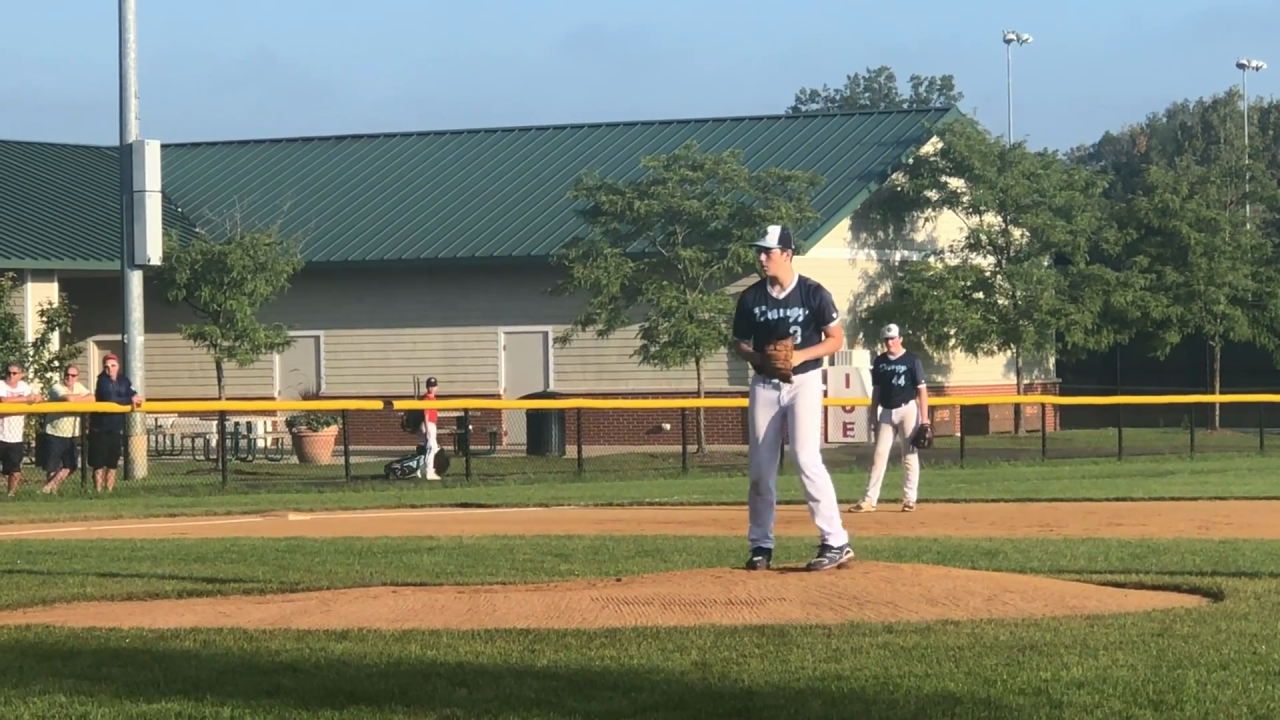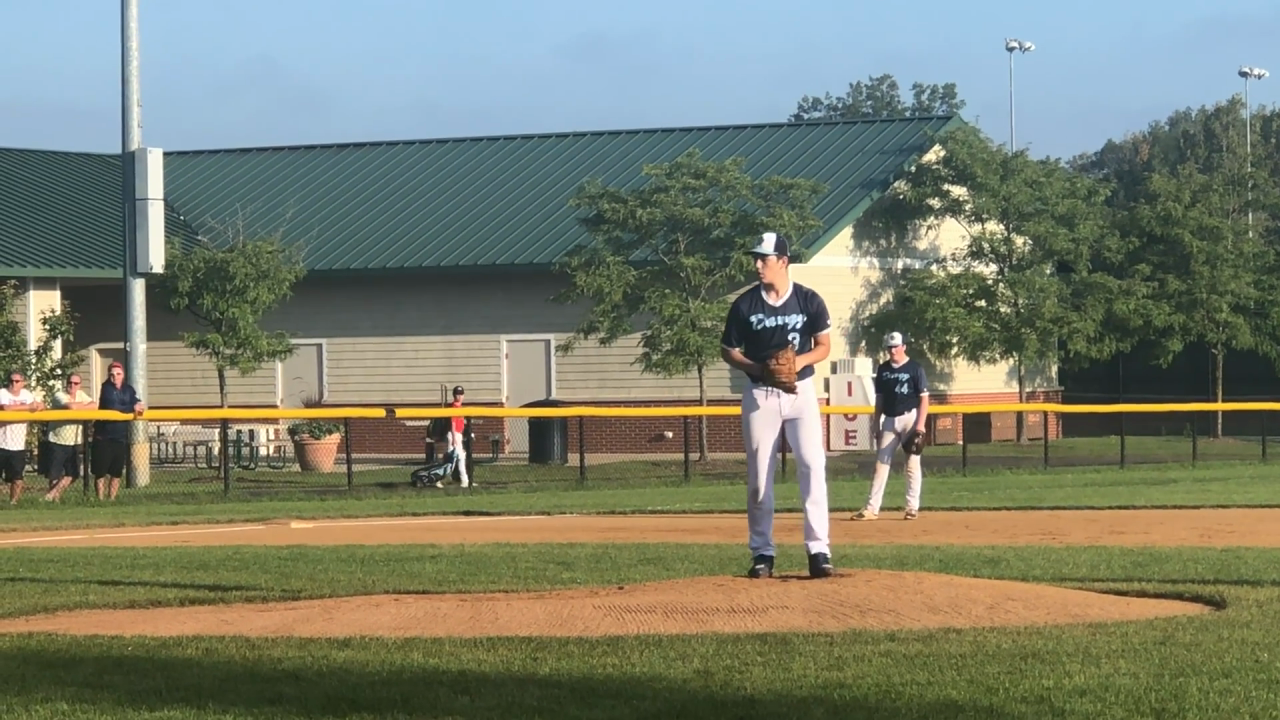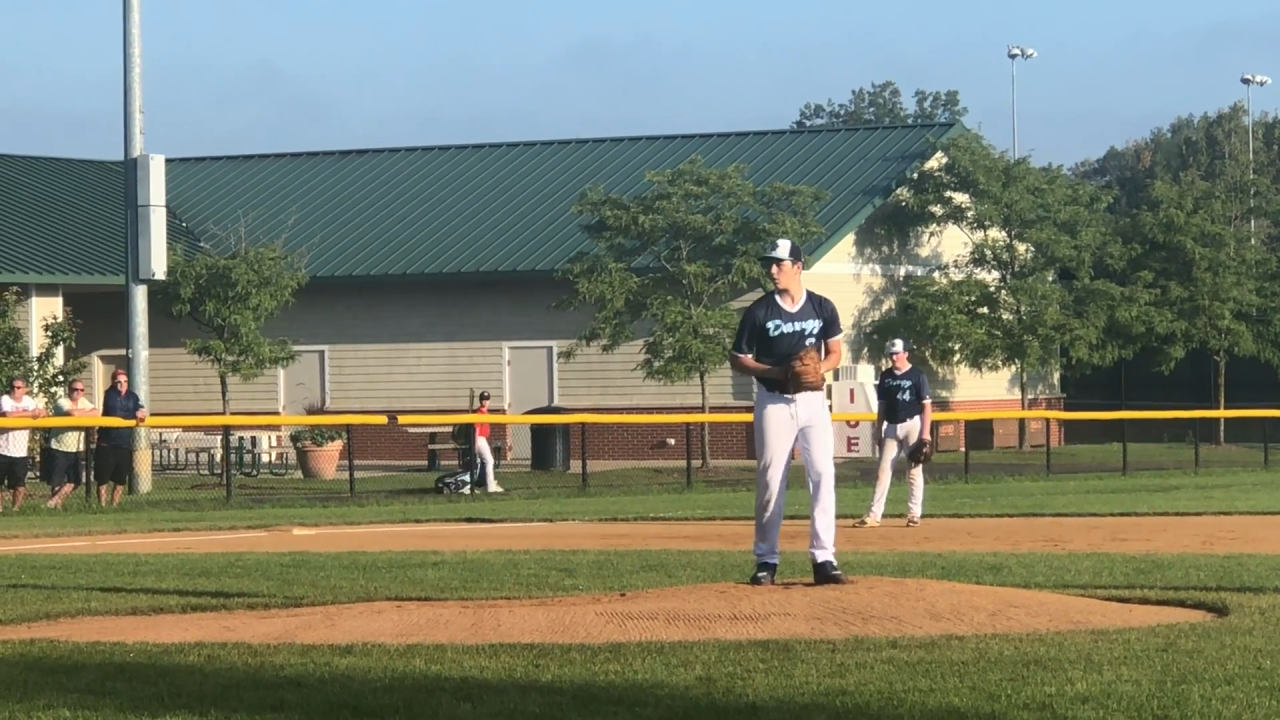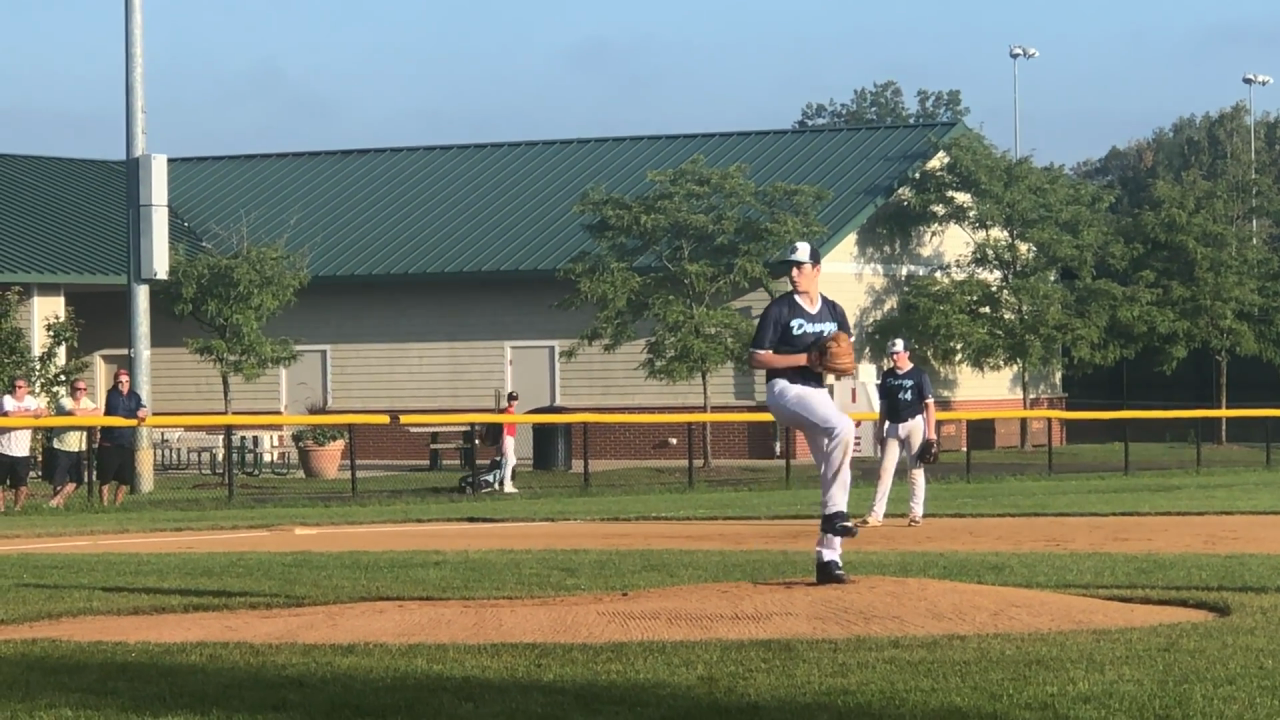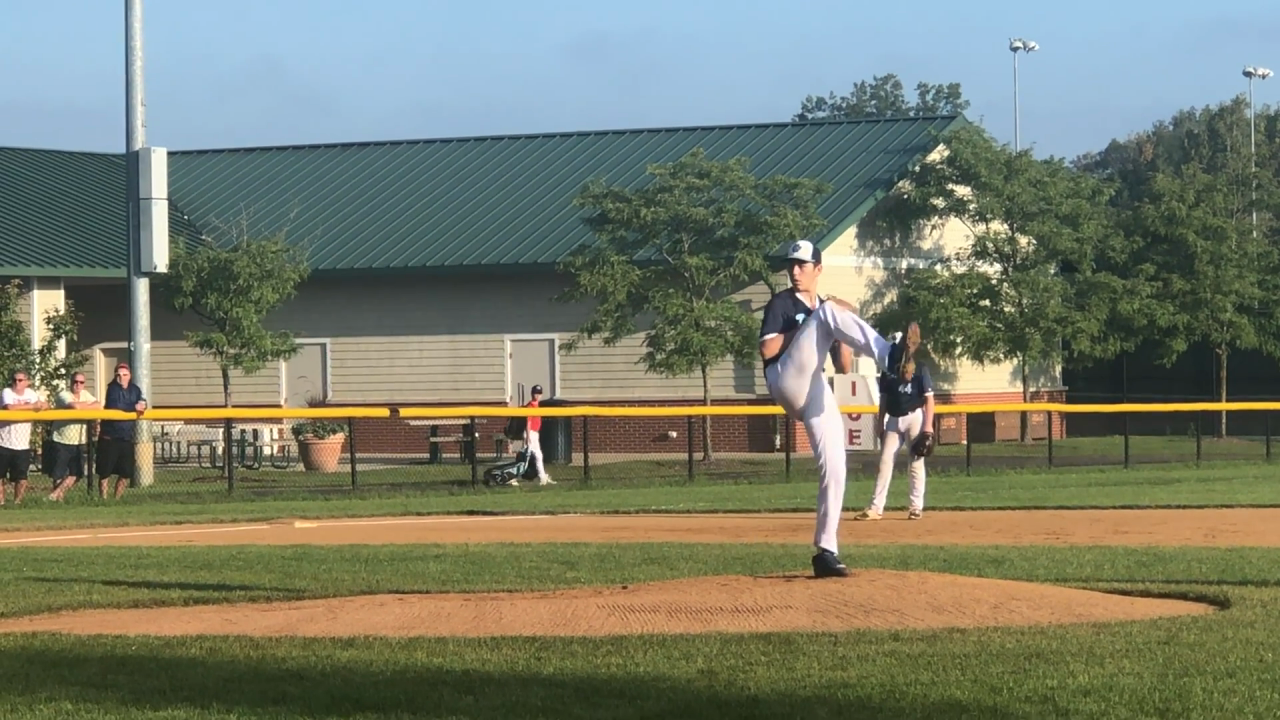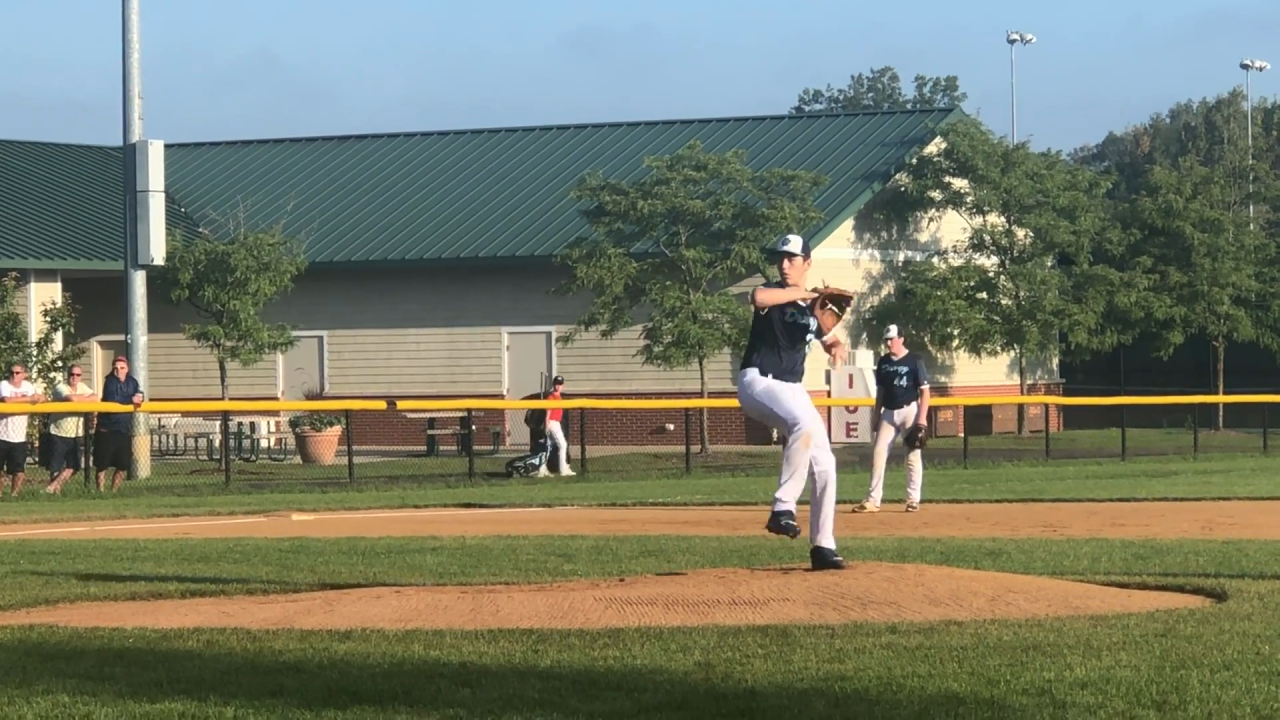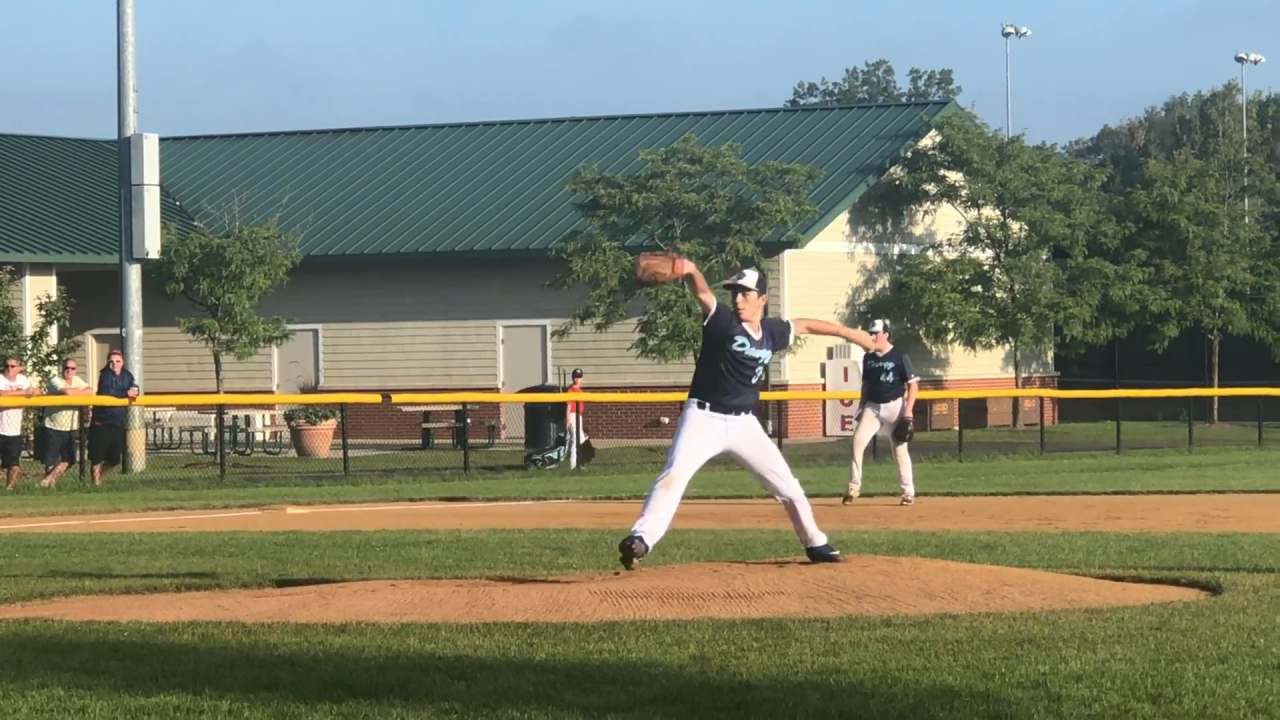
dt=0.3s
person 1, frame 1
left shoulder: (813, 293)
right shoulder: (751, 297)
left elbow: (836, 340)
right elbow: (740, 344)
left wrist: (800, 355)
right wrist: (758, 359)
left hip: (803, 383)
right hip: (765, 386)
left knee: (807, 459)
right knee: (761, 468)
left ankle: (836, 542)
right ankle: (761, 544)
person 1, frame 2
left shoulder: (809, 300)
right shoulder: (744, 304)
left elbow: (824, 347)
right elbow: (729, 352)
left wrist: (797, 362)
right wrist: (756, 368)
left hip: (800, 391)
right hip: (759, 394)
left knee: (813, 466)
right knee: (759, 476)
left ankle: (818, 551)
right ankle: (762, 552)
person 1, frame 3
left shoulder: (822, 307)
right shoulder: (758, 311)
left elbow: (835, 353)
right elbow: (738, 359)
left wrist: (817, 369)
right wrist: (775, 372)
left hip: (813, 399)
right hip: (773, 401)
left knee: (823, 476)
right knee: (770, 484)
left ankle: (823, 559)
right ankle: (766, 560)
person 1, frame 4
left shoulder: (834, 311)
right shoulder: (776, 310)
right elbow: (758, 359)
right wrist: (805, 359)
left hip: (820, 394)
right hip: (786, 392)
left knee: (834, 470)
right knee: (843, 429)
left ankle: (828, 558)
right ankle: (833, 513)
person 1, frame 5
left shoulder: (827, 307)
right shoulder: (780, 303)
left elbow: (844, 366)
right elbow: (767, 349)
left wrist: (842, 337)
right wrist: (819, 326)
left hip: (816, 388)
right hip: (786, 380)
left knee: (834, 467)
right knee: (831, 311)
left ankle: (826, 551)
right ankle: (892, 356)
person 1, frame 6
left shoulder: (812, 310)
right shoulder: (770, 290)
left elbow: (834, 347)
right elbow: (759, 297)
left wrist: (837, 350)
right wrist: (806, 294)
left hip: (793, 390)
right hip: (758, 383)
left knee: (824, 464)
right knee: (807, 426)
left ankle: (822, 546)
right ankle: (783, 509)
person 1, frame 7
left shoulder: (773, 330)
right shoulder: (721, 320)
left elbow: (804, 324)
right elbow: (703, 290)
left wrist: (850, 333)
right wrist: (690, 270)
left hip: (743, 422)
right hip: (703, 416)
left knee: (787, 485)
right knee: (676, 471)
left ankle: (816, 543)
right ankle: (641, 539)
